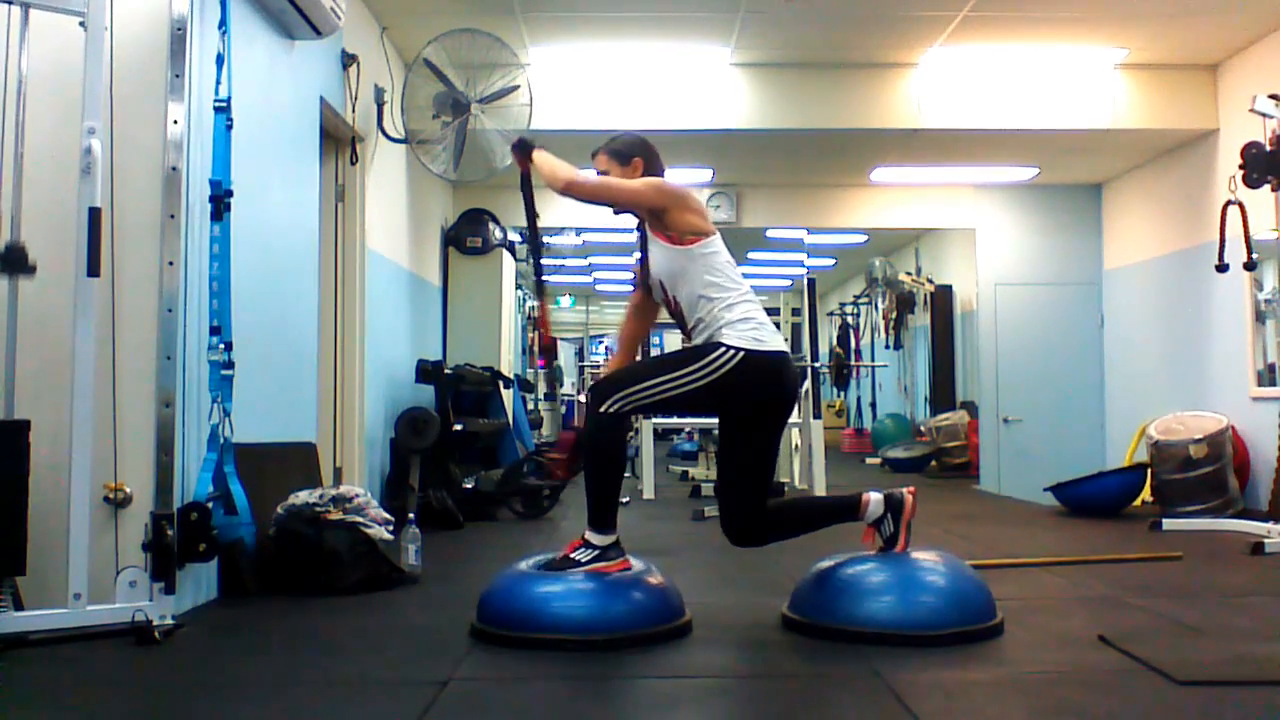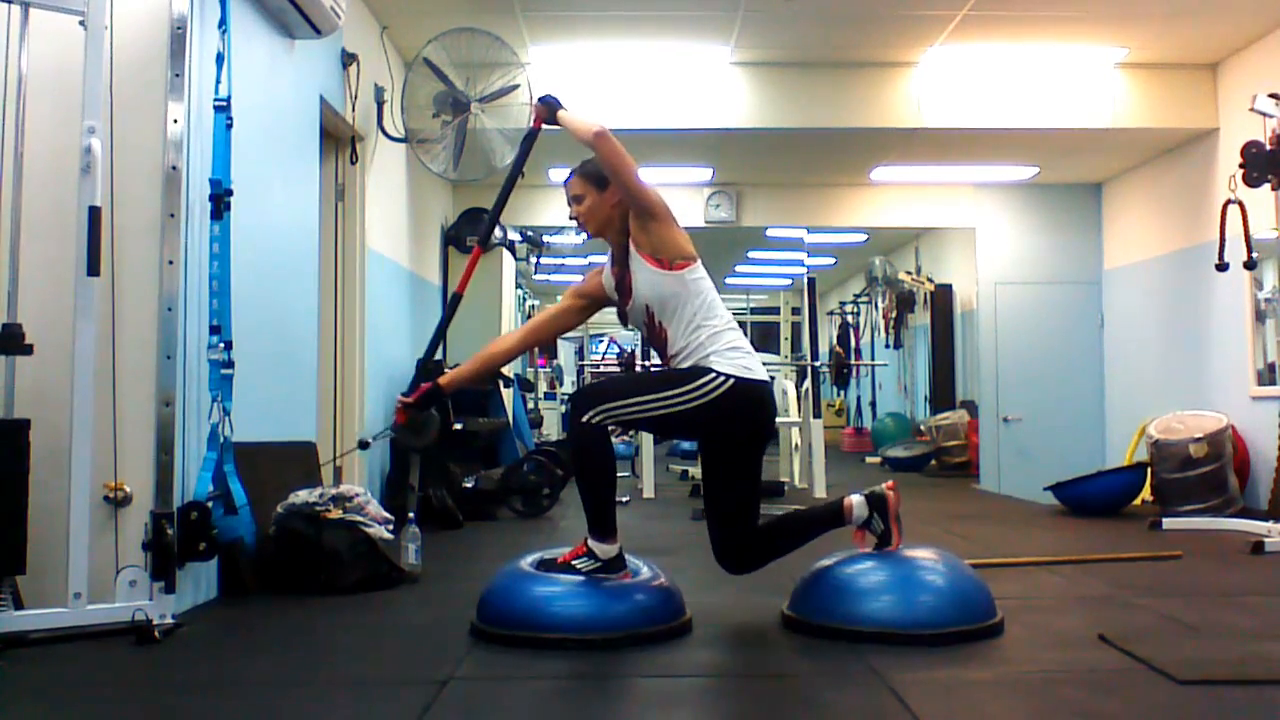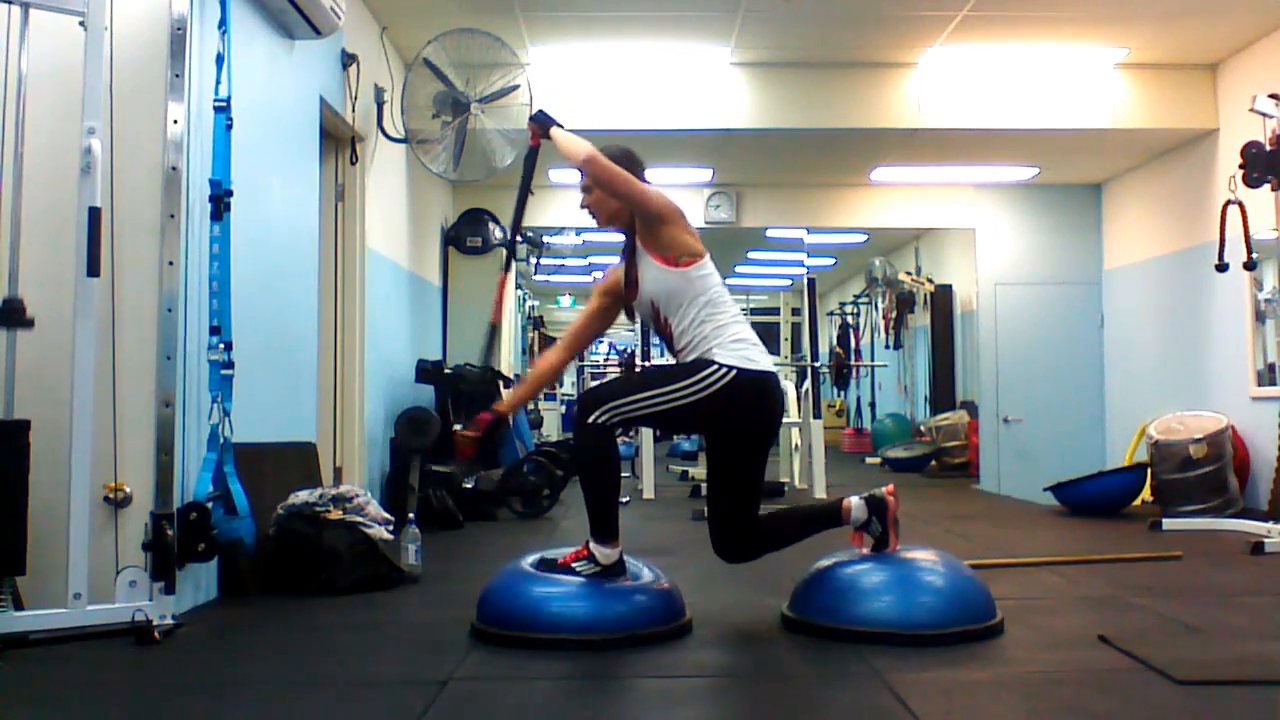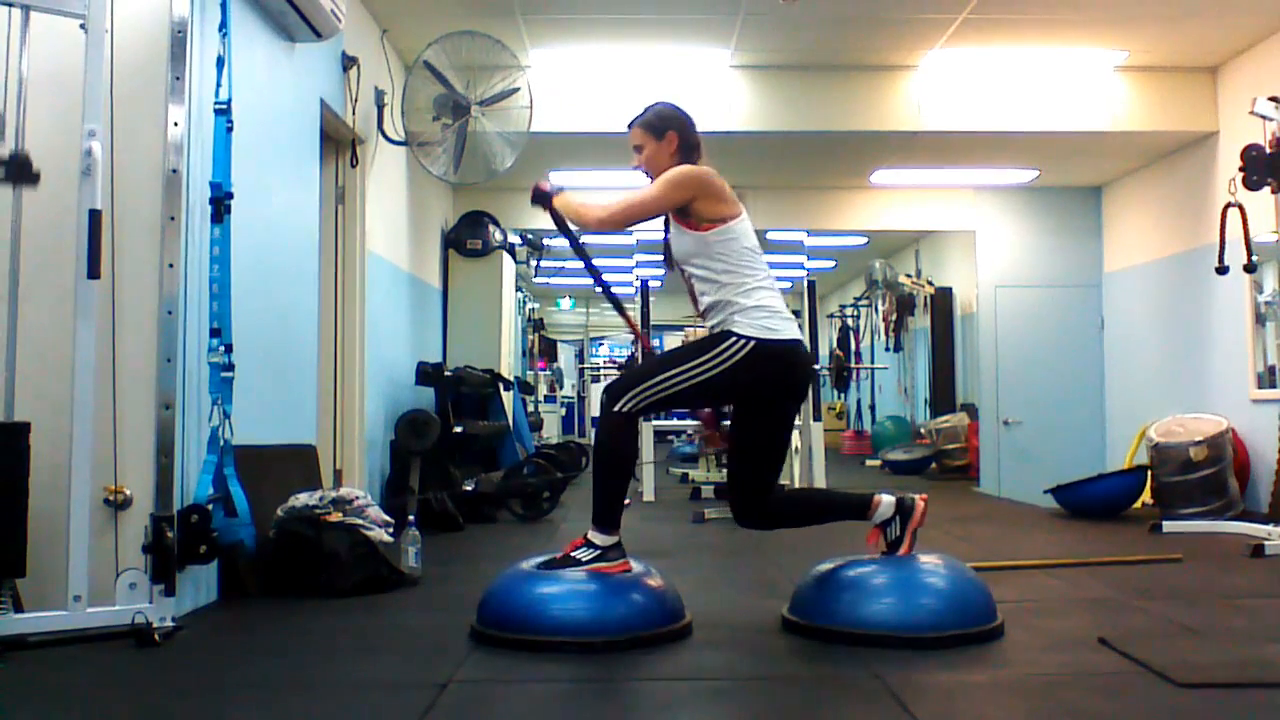
dt=0.5s
person 1, frame 1
left shoulder: (668, 198)
right shoulder: (647, 263)
left elbow: (574, 183)
right elbow: (624, 354)
left wrist: (533, 154)
right wrist: (585, 434)
left hip: (747, 357)
right hip: (765, 374)
left knee: (606, 402)
right knee: (746, 525)
left ankle: (600, 545)
right ankle: (879, 505)
person 1, frame 2
left shoulder: (654, 225)
right shoulder: (601, 285)
left elbow: (600, 137)
right elbow: (519, 339)
left wrist: (557, 112)
right wrist: (440, 387)
left hip: (733, 388)
right hip: (730, 399)
left knee: (587, 409)
right knee: (739, 554)
left ankle: (604, 552)
right ankle: (861, 506)
person 1, frame 3
left shoulder: (662, 216)
right shoulder: (617, 277)
left elbow: (591, 161)
right elbow: (563, 351)
left wrist: (554, 131)
right wrist: (498, 411)
left hip: (737, 379)
right hip: (745, 392)
left knee: (595, 413)
right knee: (735, 542)
left ankle: (603, 555)
right ankle: (864, 508)
person 1, frame 4
left shoulder: (694, 180)
right shoulder: (687, 212)
left elbow: (602, 220)
right elbow: (710, 298)
left wrist: (554, 197)
right wrist: (710, 400)
left hip: (756, 345)
right hip: (780, 357)
left knee: (620, 399)
right knee: (753, 507)
left ankle: (603, 543)
right ankle: (890, 508)
